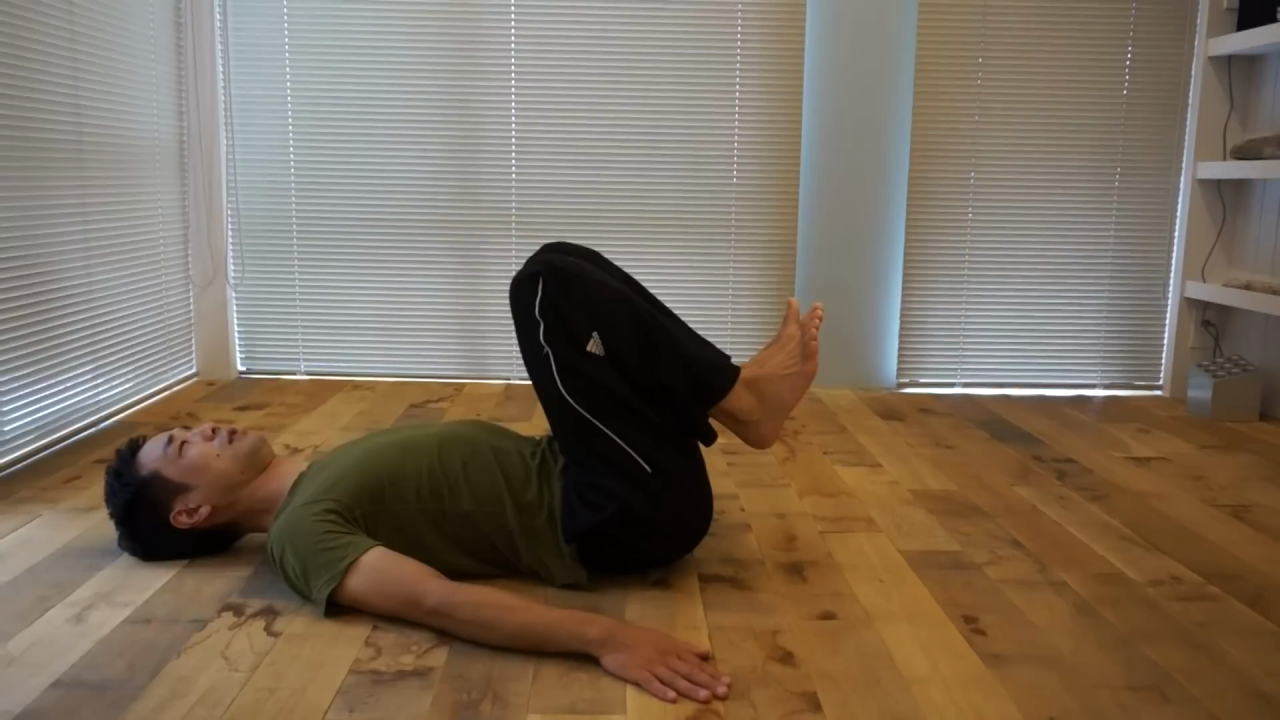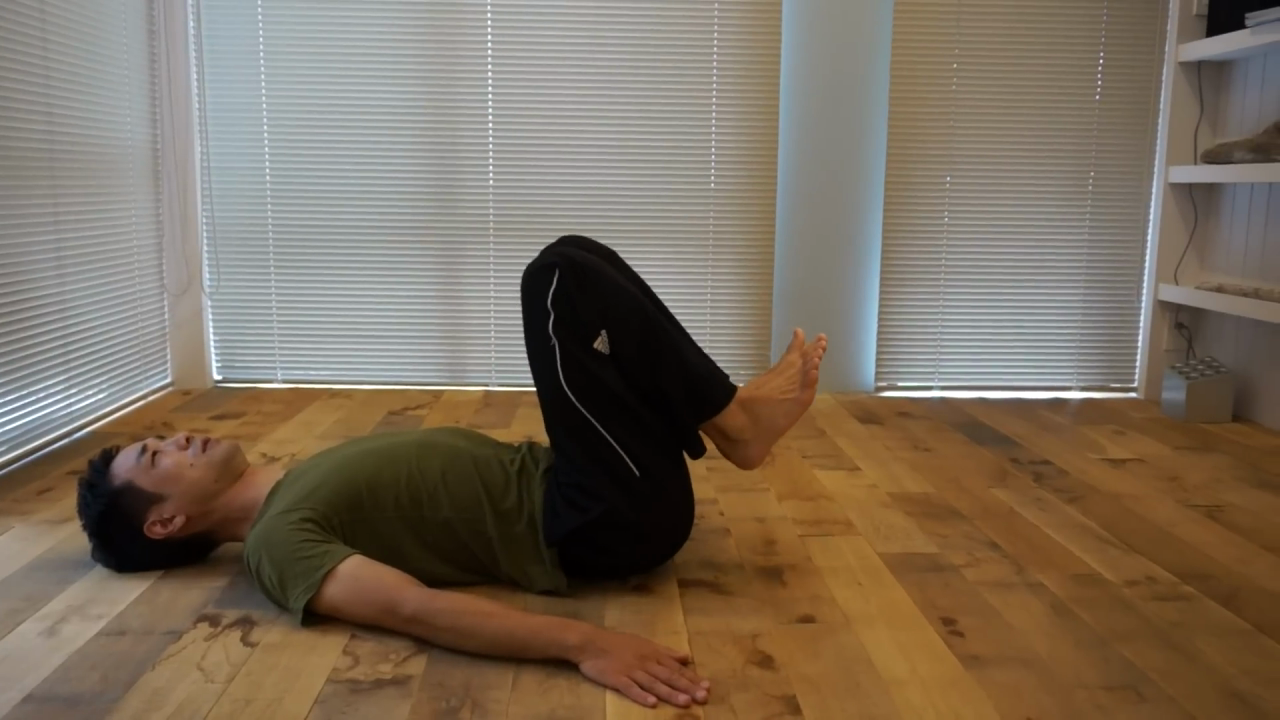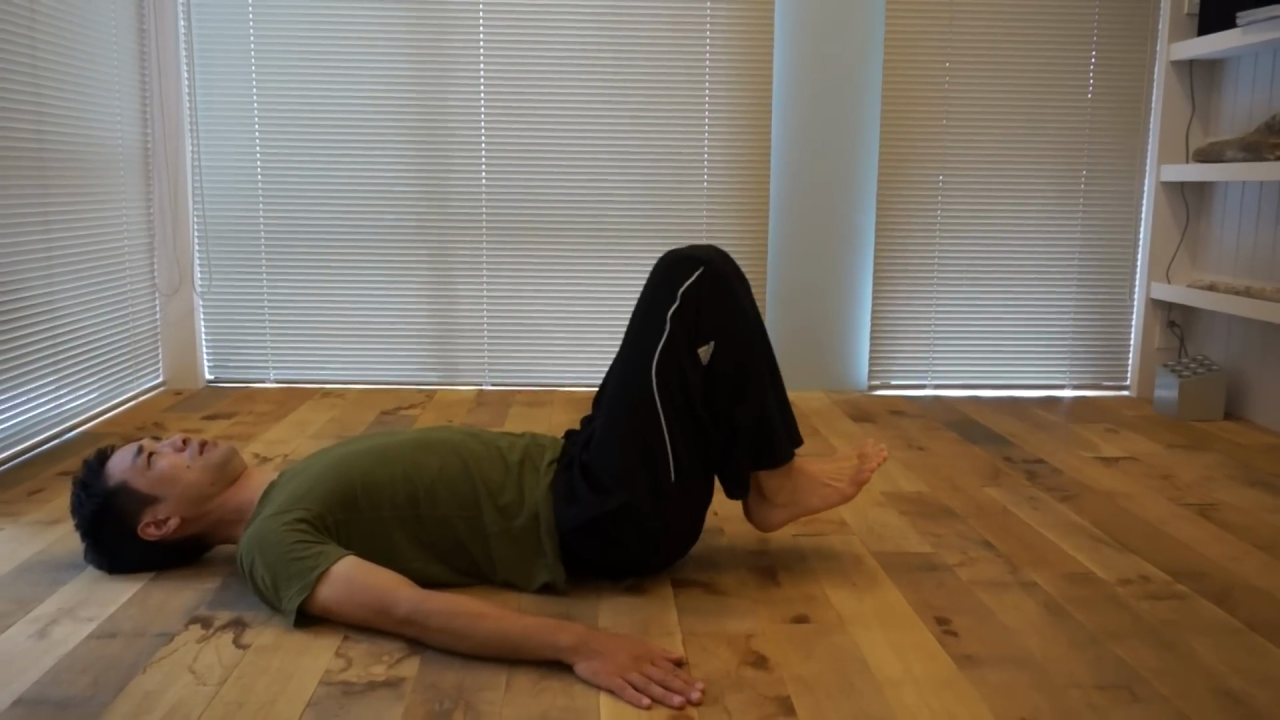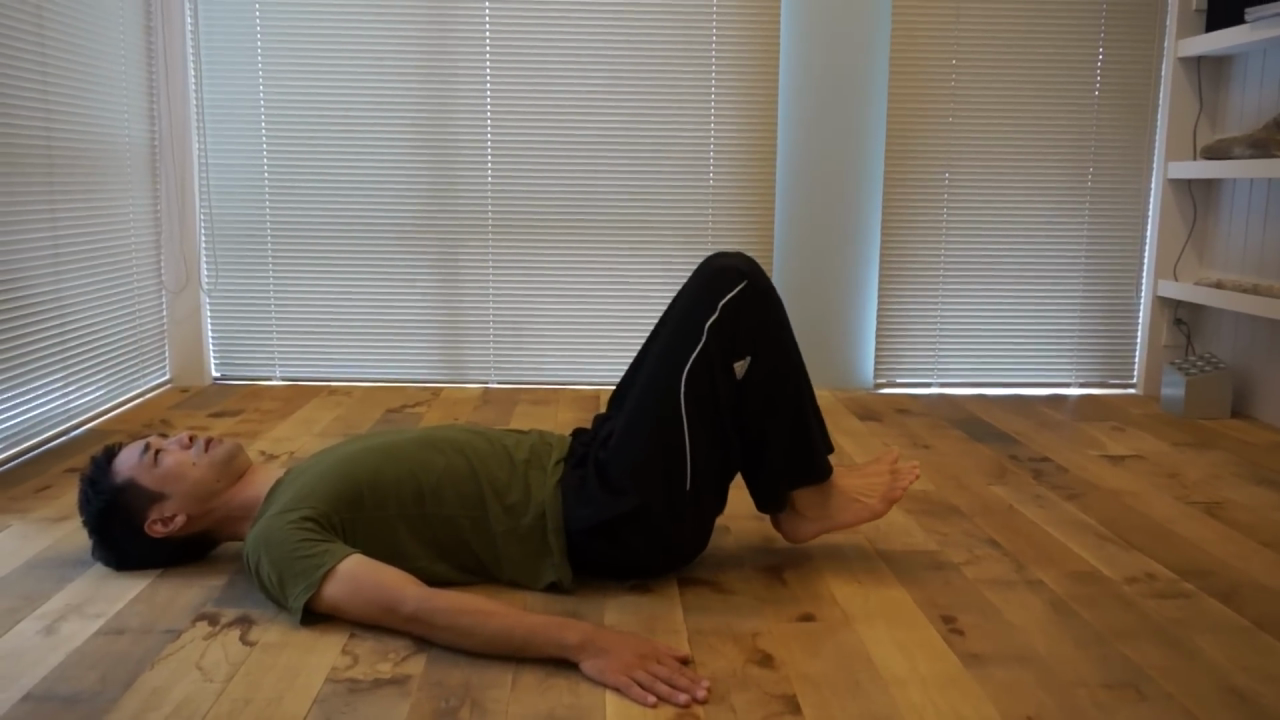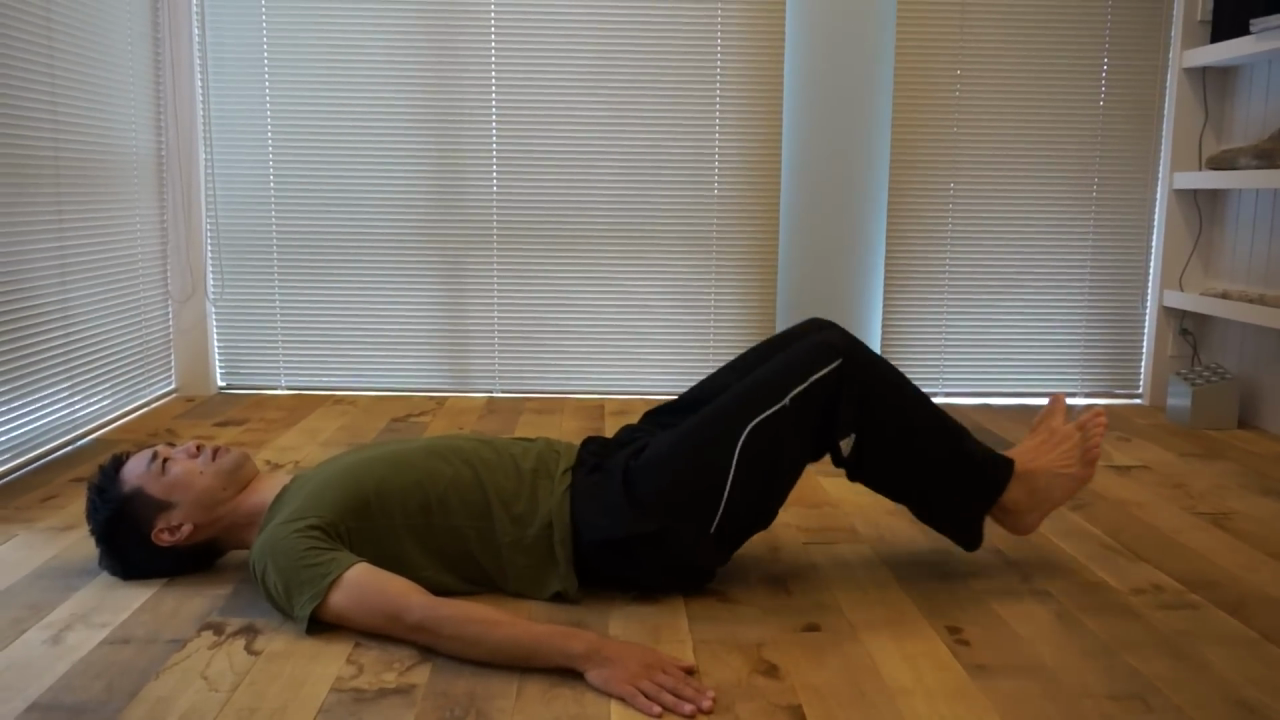
dt=1s
person 1, frame 1
left shoulder: (330, 481)
right shoulder: (304, 533)
right elbow: (436, 600)
right wrist: (604, 635)
left hip: (565, 475)
right hip: (620, 519)
left knee: (563, 272)
right knee: (552, 283)
left ankle: (739, 390)
right ankle: (739, 400)
person 1, frame 2
left shoulder: (306, 488)
right shoulder: (282, 543)
right elbow: (415, 608)
right wrist: (585, 642)
left hip: (549, 480)
right hip: (603, 524)
left knee: (574, 264)
right knee: (561, 278)
left ankle: (730, 412)
right ankle: (733, 419)
person 1, frame 3
left shoulder: (298, 491)
right shoulder: (275, 544)
right elbow: (411, 610)
right wrist: (579, 643)
left hip: (564, 468)
right hip: (602, 519)
left knee: (695, 274)
right knee: (695, 284)
left ankle: (768, 477)
right ankle: (770, 483)
person 1, frame 4
left shoulder: (305, 487)
right shoulder: (281, 543)
right elbow: (417, 607)
right wrist: (584, 640)
left hip: (576, 465)
right hip: (611, 518)
left knee: (726, 285)
right knee: (730, 291)
left ankle: (801, 487)
right ankle: (801, 499)
person 1, frame 5
left shoulder: (310, 498)
right shoulder: (286, 551)
right elbow: (419, 613)
left hip: (595, 467)
right hip: (615, 529)
left knee: (810, 351)
right knee: (825, 364)
left ankle: (988, 481)
right ankle: (1005, 491)
